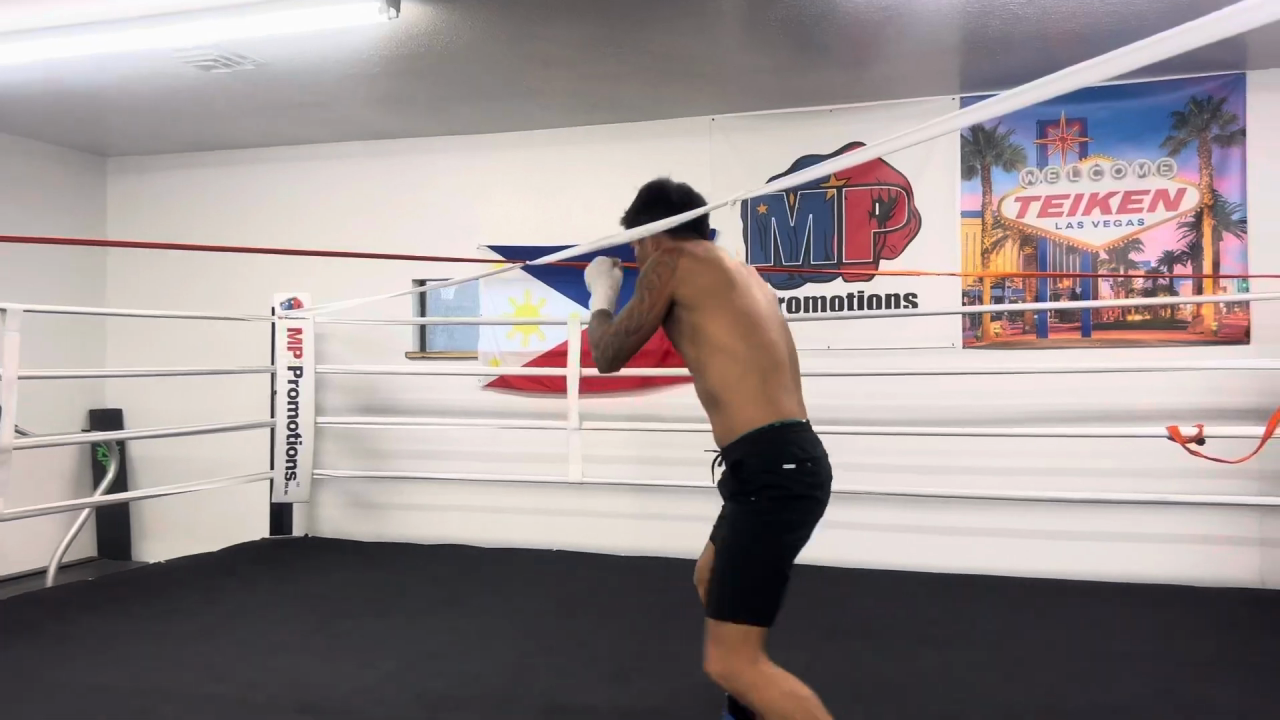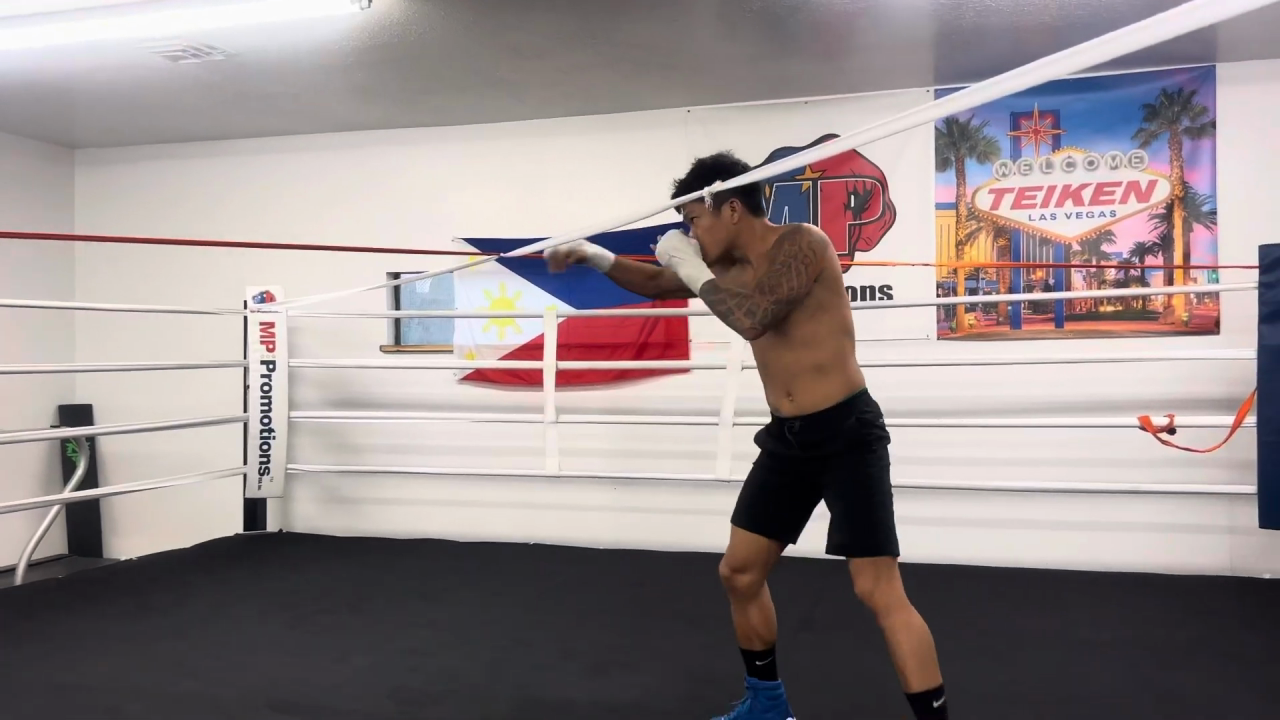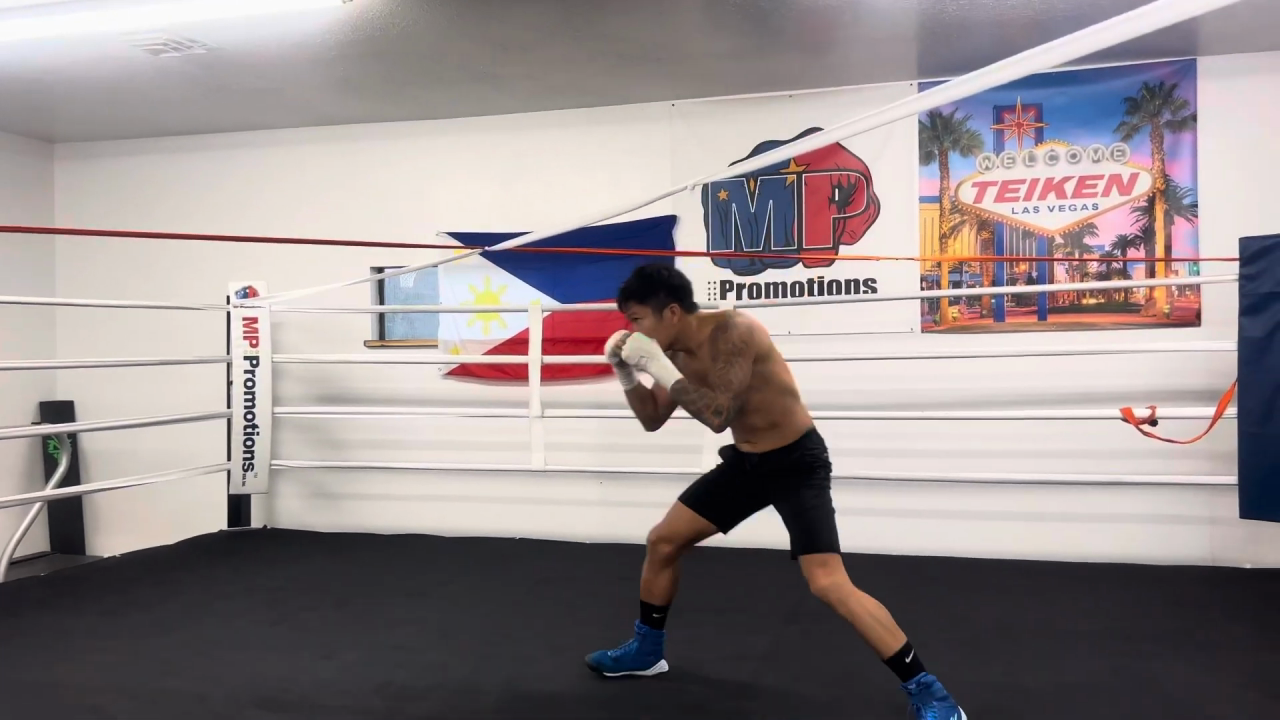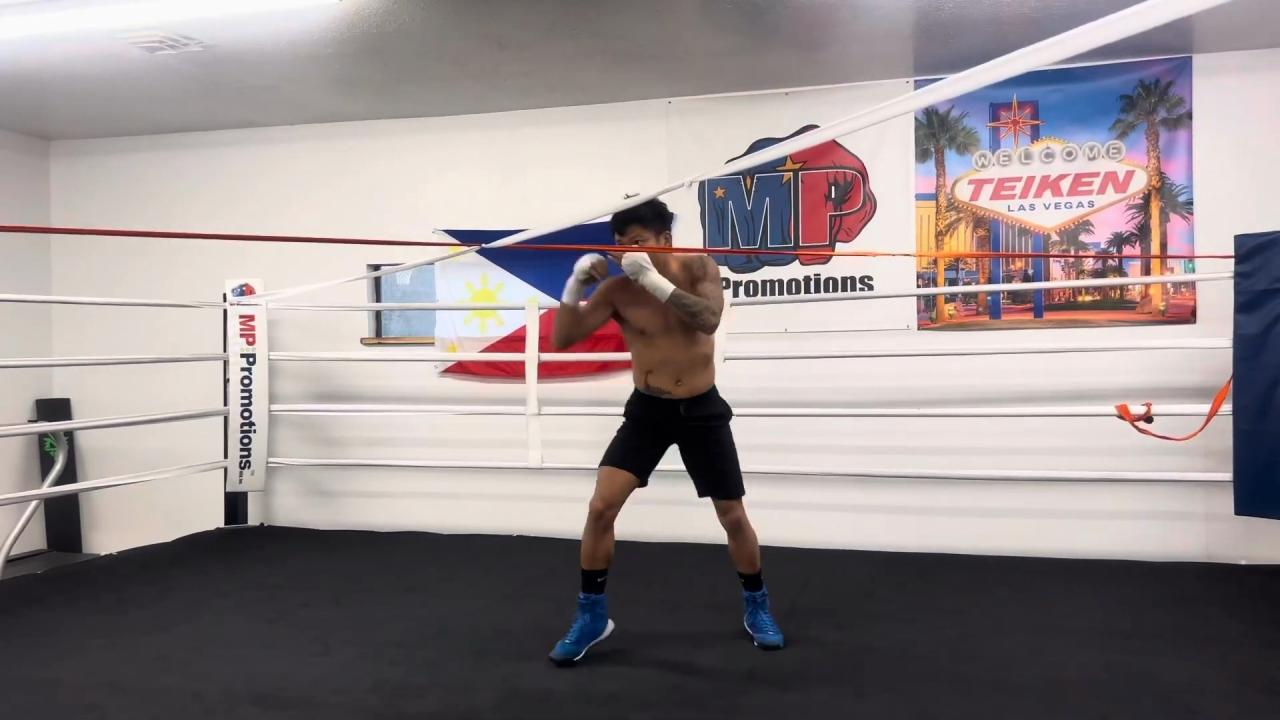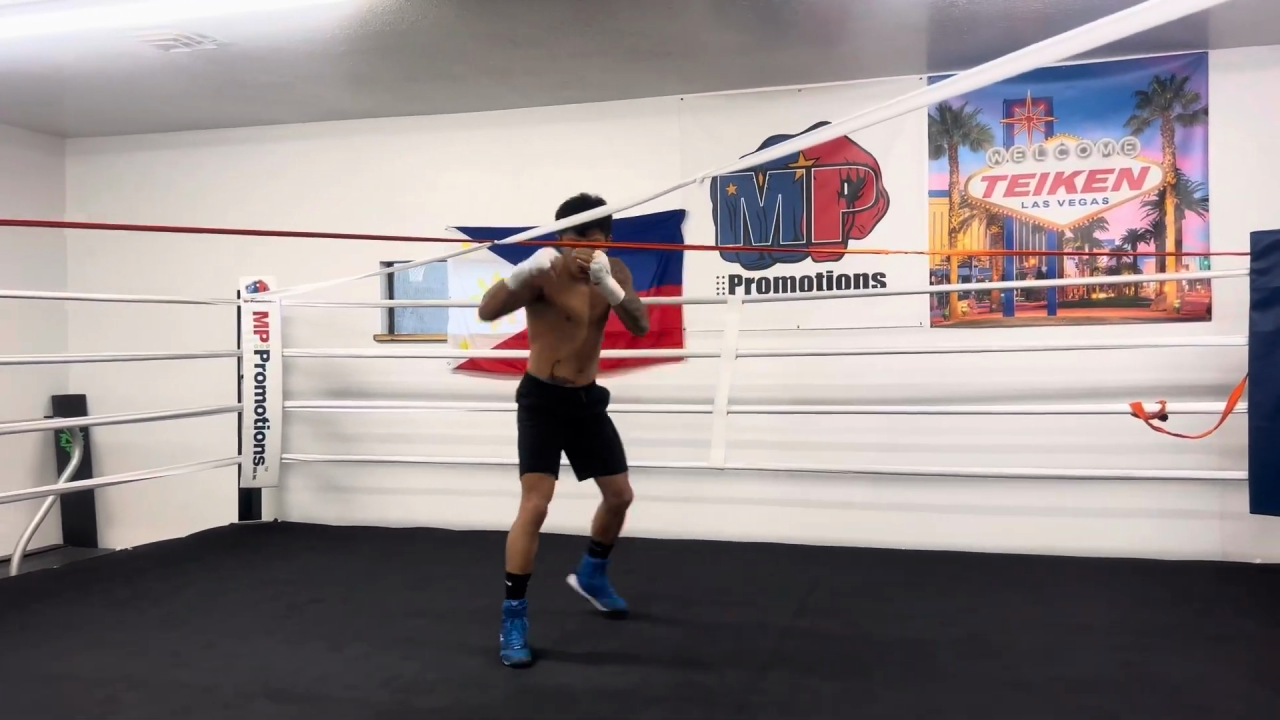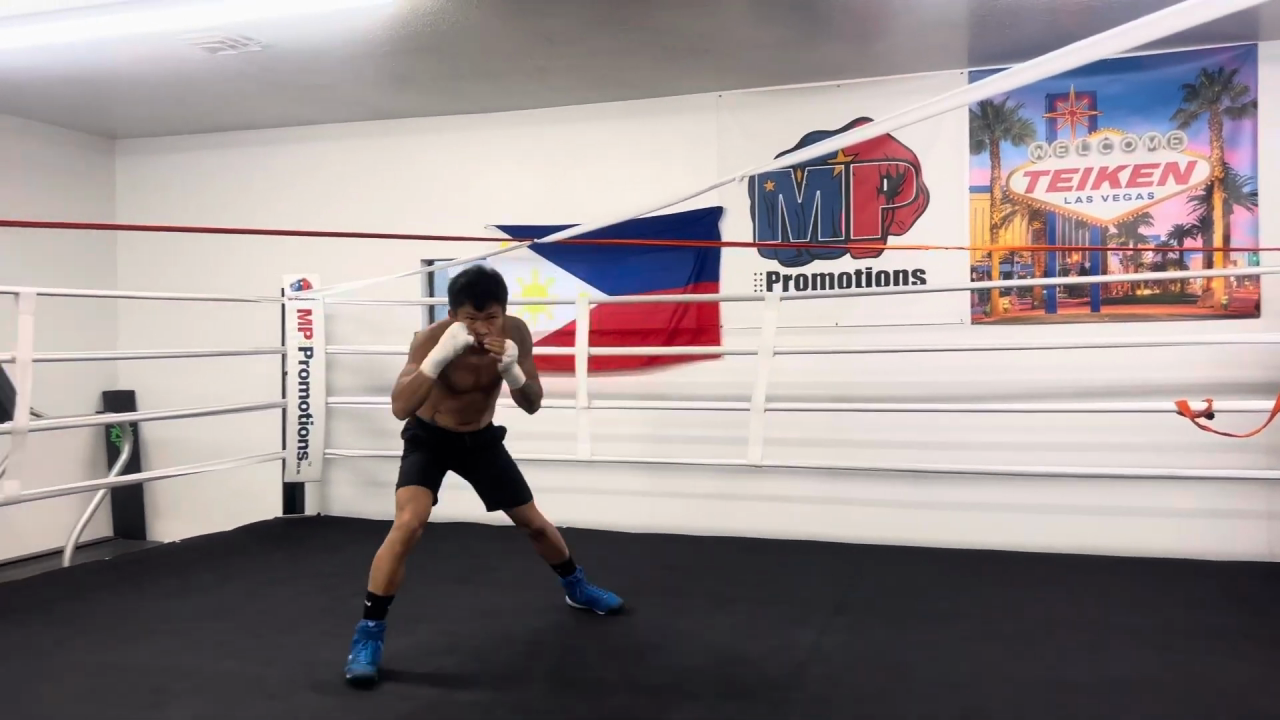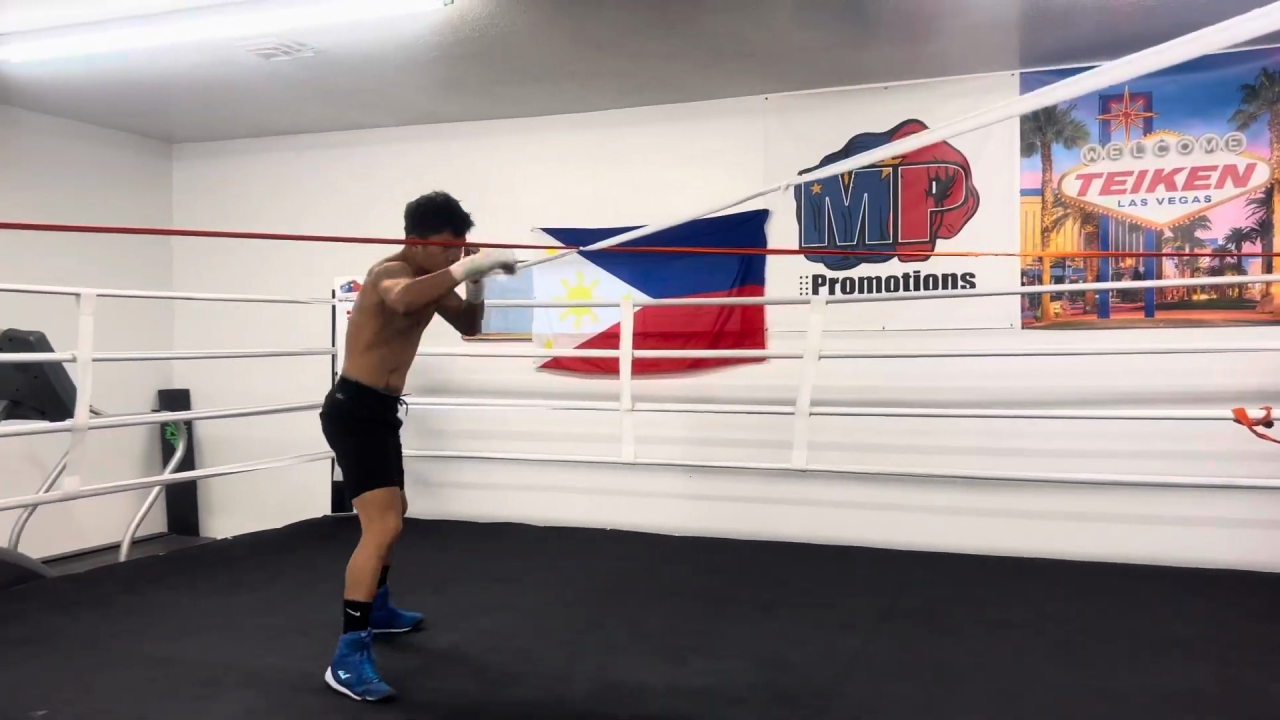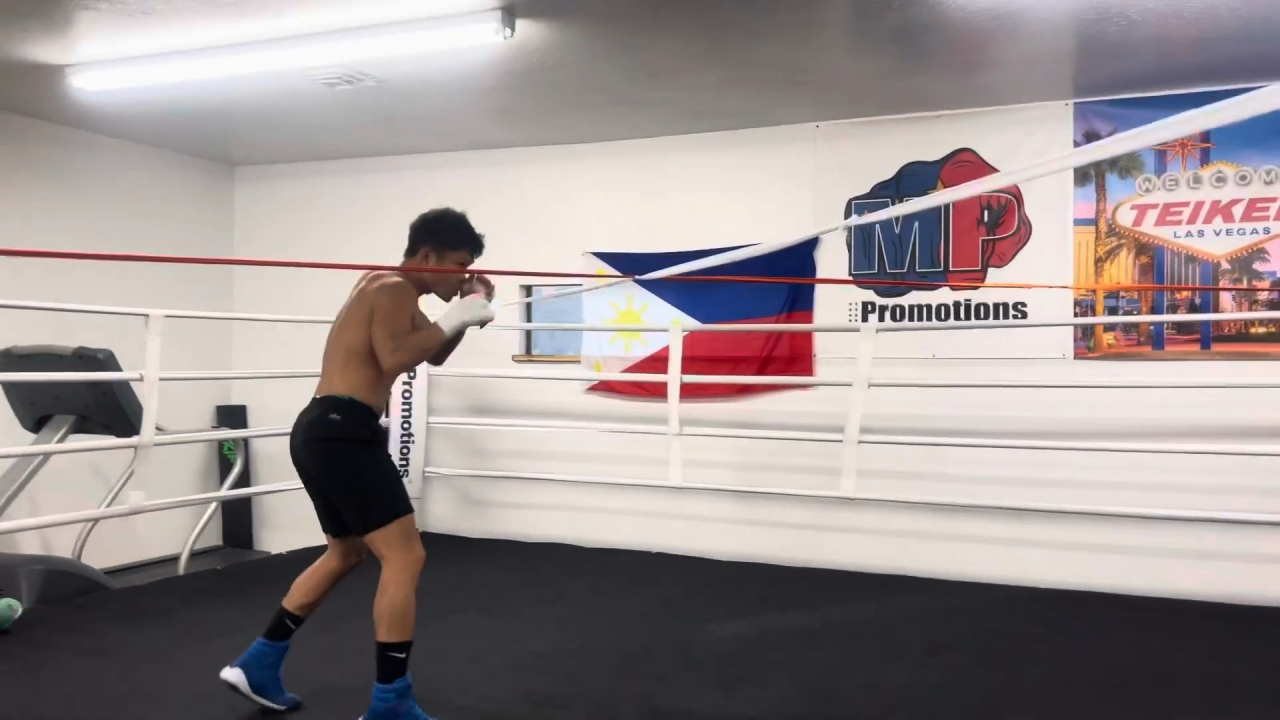
dt=0.5s
person 1, frame 1
left shoulder: (676, 259)
right shoulder: (740, 270)
left elbow: (608, 355)
left wrist: (601, 296)
left hip: (772, 471)
right hip: (782, 462)
left knee: (731, 661)
right knee: (712, 583)
person 1, frame 2
left shoulder: (803, 243)
right shoulder: (733, 263)
left elbow: (753, 318)
right elbow: (664, 285)
left wrist: (693, 269)
right wrist: (593, 254)
left hip: (848, 433)
right hip: (787, 438)
left knee: (881, 593)
right knee: (740, 574)
person 1, frame 3
left shoulder: (733, 332)
right shoulder: (674, 352)
left elbow: (718, 414)
right elbow: (652, 419)
left wrist: (658, 369)
right wrist: (624, 373)
left hip: (799, 463)
right hip: (746, 462)
left knee: (829, 585)
right knee: (662, 544)
right ankle: (646, 649)
person 1, frame 4
left shoulder: (698, 269)
right shoulder: (616, 289)
left elbow: (708, 321)
right elbow: (563, 340)
left wrist: (654, 279)
right wrist: (574, 286)
left hip: (702, 410)
right hip: (647, 410)
left knee: (734, 519)
right knee: (601, 508)
left ankle: (756, 607)
right ankle: (591, 616)
person 1, frame 5
left shoulder: (614, 270)
right shoulder: (543, 275)
left elbow: (640, 325)
right elbow: (488, 312)
left wrist: (607, 284)
right wrist: (524, 271)
left hip: (586, 399)
right hip: (541, 399)
left knee: (619, 496)
right knee: (535, 509)
left ankle: (592, 575)
right ankle: (513, 615)
person 1, frame 6
left shoulder: (514, 331)
right shoulder: (432, 337)
left elbow: (532, 405)
right elbow: (401, 408)
left wrist: (512, 368)
right wrist: (440, 356)
left hip: (481, 439)
right hip: (429, 438)
left knee: (535, 523)
right knee: (408, 527)
left ankle: (577, 587)
right ankle: (368, 637)
person 1, frame 7
left shoulder: (428, 276)
right shoulder: (387, 273)
left elbow: (468, 325)
right elbow: (402, 297)
left wrist: (473, 268)
right wrist: (468, 268)
left hip: (377, 410)
right hip: (354, 409)
left knee: (390, 516)
right knee: (380, 527)
left ankle: (374, 604)
right ankle: (348, 659)
person 1, frame 8
left shoulder: (395, 293)
right shoulder: (392, 290)
left elbow: (433, 355)
right elbow: (395, 359)
left wrist: (464, 311)
right wrist: (453, 318)
left hip: (324, 433)
right hip: (342, 433)
left knee: (345, 555)
right knee: (405, 557)
left ankle: (257, 664)
